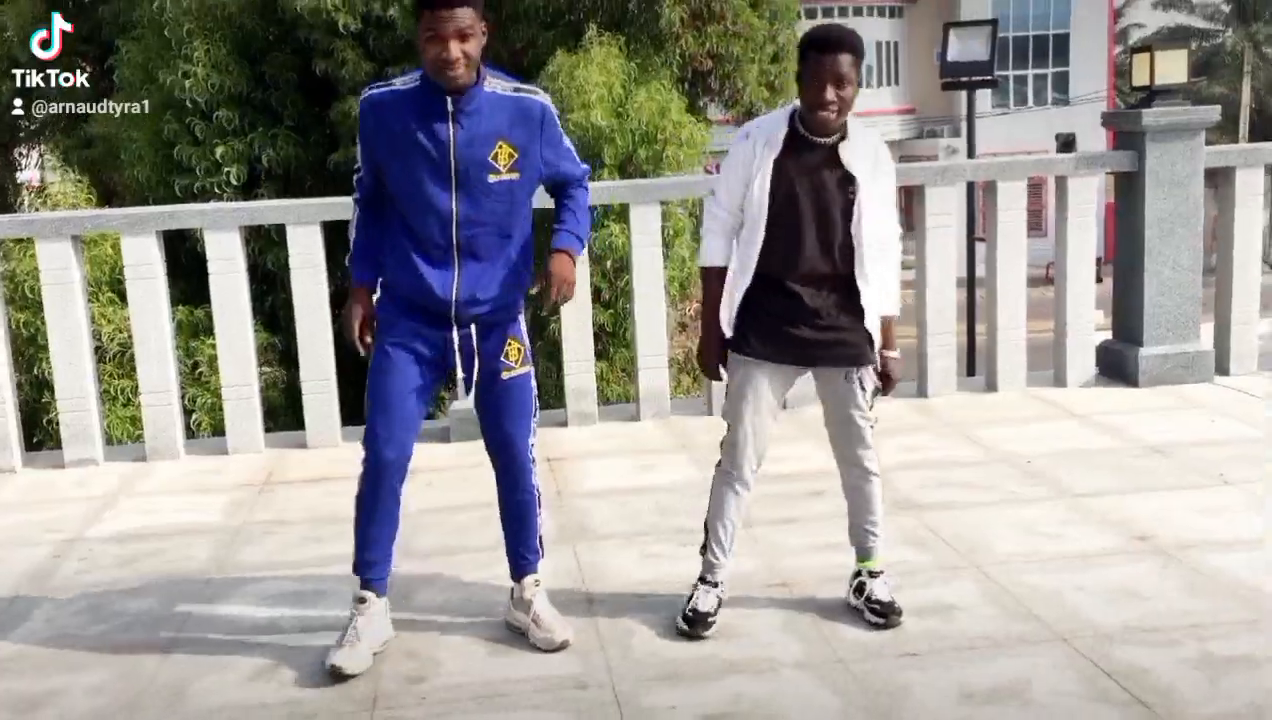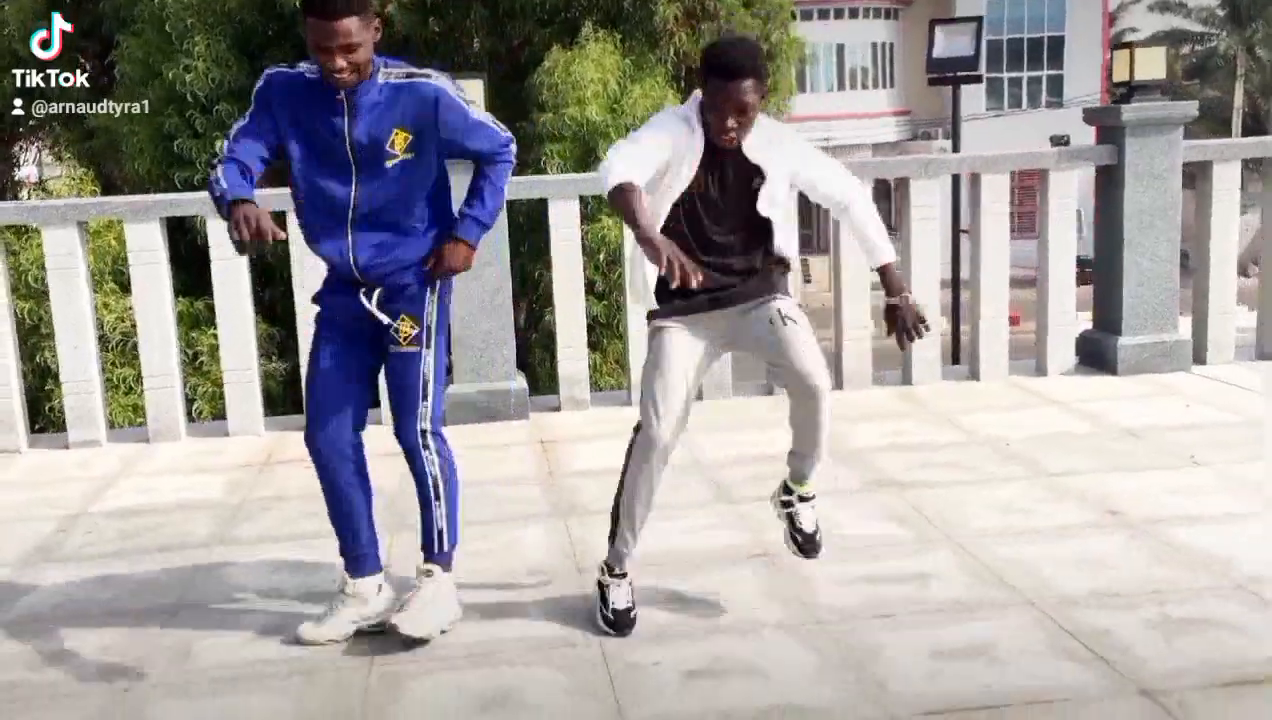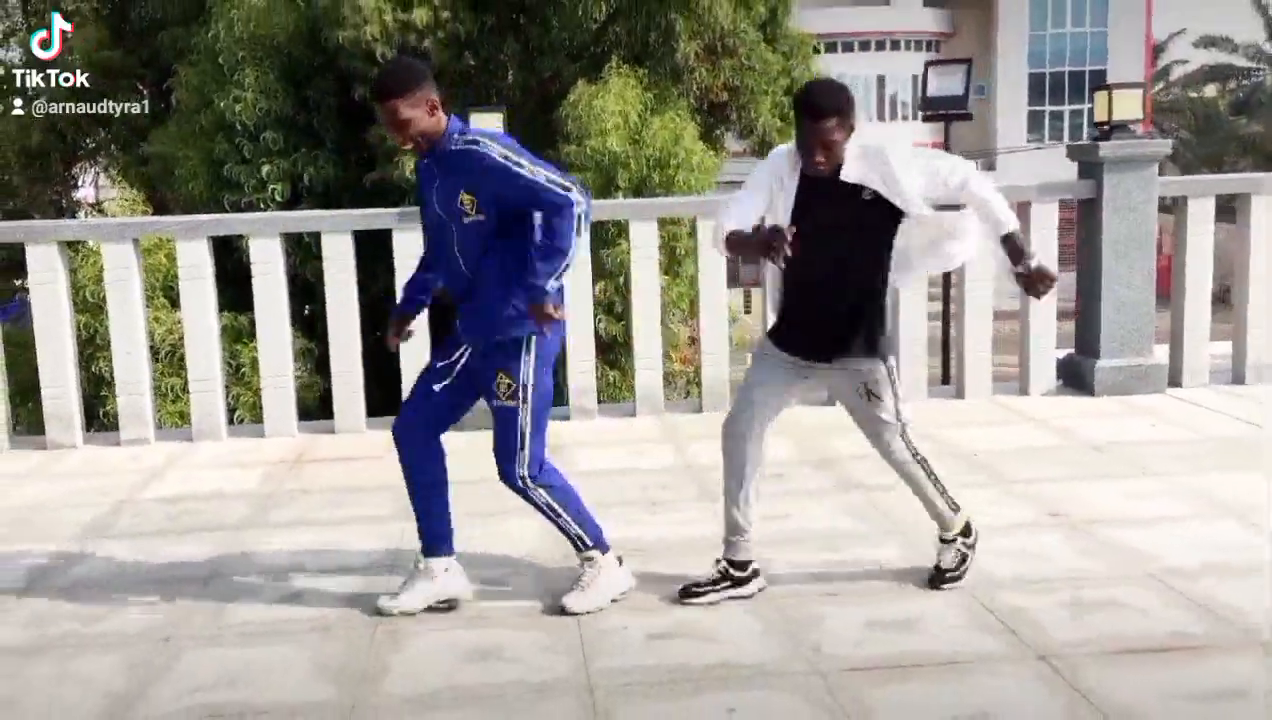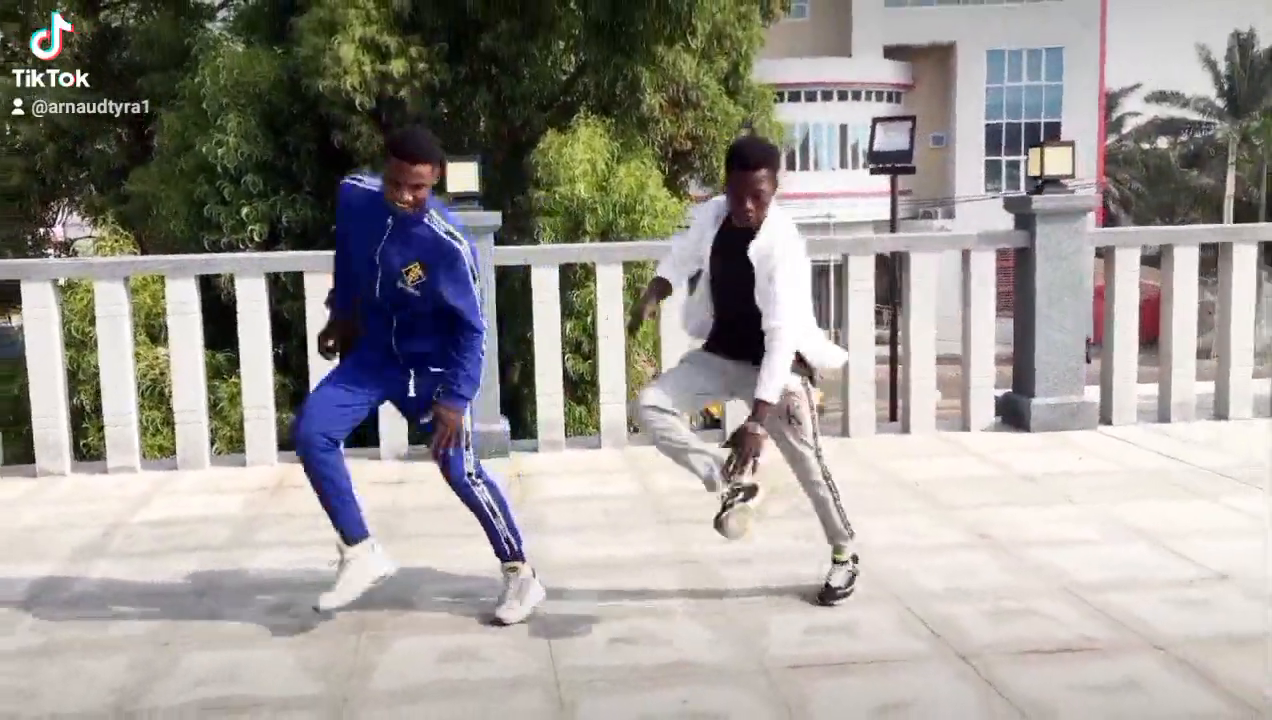
dt=1s
person 1, frame 1
left shoulder: (527, 109)
right shoulder: (381, 108)
left elbow: (574, 183)
left wrist: (564, 246)
right wrist: (359, 284)
left hip: (495, 318)
right hip: (407, 319)
left knee: (516, 457)
right knee: (384, 460)
left ankle: (526, 594)
right ankle: (370, 608)
person 1, frame 2
left shoulder: (424, 93)
right shoulder: (281, 92)
left elbow: (499, 150)
right elbow: (233, 164)
left wrist: (471, 232)
right wrist: (238, 204)
left hip: (413, 287)
right hip: (344, 293)
left knee: (416, 427)
right knee: (328, 435)
left ankle: (437, 580)
right ankle: (363, 584)
person 1, frame 3
left shoulder: (483, 154)
right shoulder: (428, 168)
left elbow: (570, 200)
left wrist: (543, 285)
right wrist: (407, 306)
left hip: (518, 332)
right hip: (472, 330)
left knee: (520, 469)
right knee: (413, 430)
left ankle: (606, 564)
right ankle: (439, 568)
person 1, frame 4
left shoulder: (447, 242)
right shoulder: (353, 194)
left elbow: (470, 324)
left wrist: (458, 400)
right wrist: (342, 313)
left hip: (435, 362)
right hip: (371, 354)
left knee: (463, 473)
right knee: (310, 432)
left ankle: (520, 575)
right ankle: (361, 553)
person 2, frame 1
left shoulder: (873, 156)
right shoulder: (757, 140)
left elbow: (883, 254)
right elbow: (720, 228)
left wrist: (888, 345)
right wrist: (710, 321)
left hip: (844, 332)
right hip: (762, 329)
left knee: (859, 455)
right knee: (740, 455)
left ankle: (868, 572)
right ankle: (712, 576)
person 2, frame 2
left shoulder: (780, 142)
right shoulder: (675, 129)
left elbow: (851, 199)
right elbow: (617, 169)
left wrist: (896, 290)
right wrist: (653, 240)
left hip: (756, 289)
right hip: (683, 303)
left knee: (812, 382)
right knee: (657, 433)
left ankle: (797, 492)
right ankle: (616, 572)
person 2, frame 3
left shoulder: (886, 164)
right shoulder: (779, 169)
left elbow: (972, 186)
right elbow: (730, 233)
left wrist: (1021, 259)
right wrist: (756, 241)
left hip: (859, 343)
right hip: (795, 335)
left knee: (894, 448)
right knee: (740, 434)
left ankle: (956, 531)
right ankle: (737, 566)
person 2, frame 4
left shoulder: (782, 243)
right shoulder: (713, 217)
left elbow: (784, 334)
right elbow: (678, 260)
left wrist: (758, 420)
right wrist: (648, 299)
left hip: (778, 362)
right hip: (722, 354)
left knee: (807, 464)
right knee: (650, 405)
left ankle: (844, 556)
right ankle: (732, 486)
